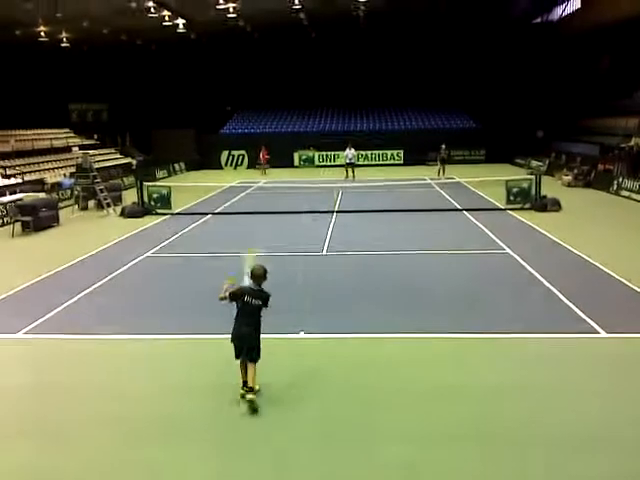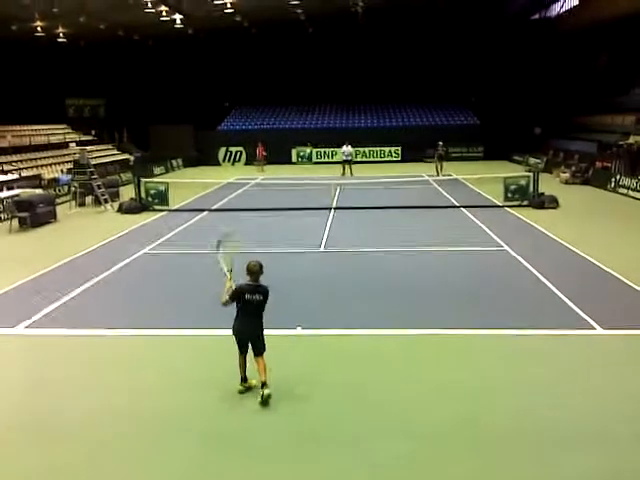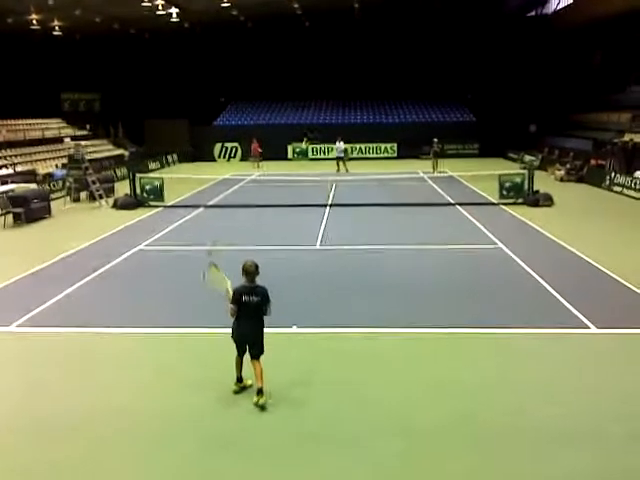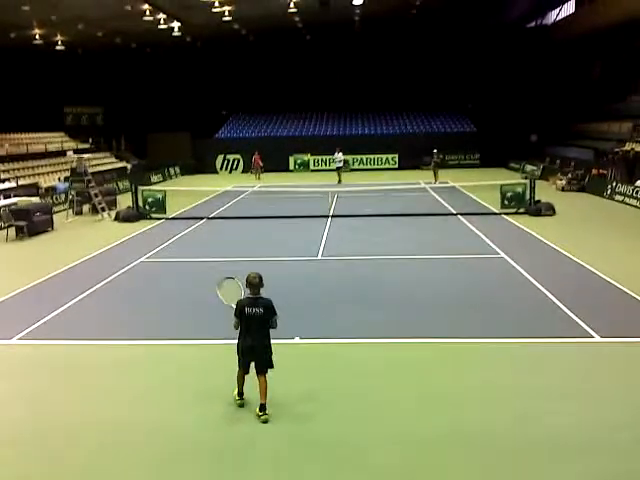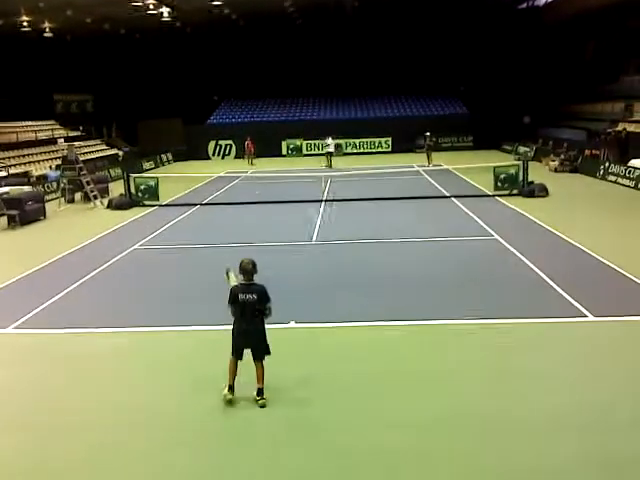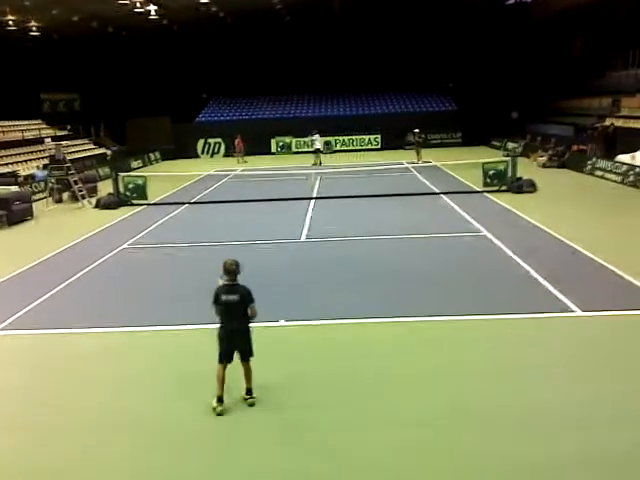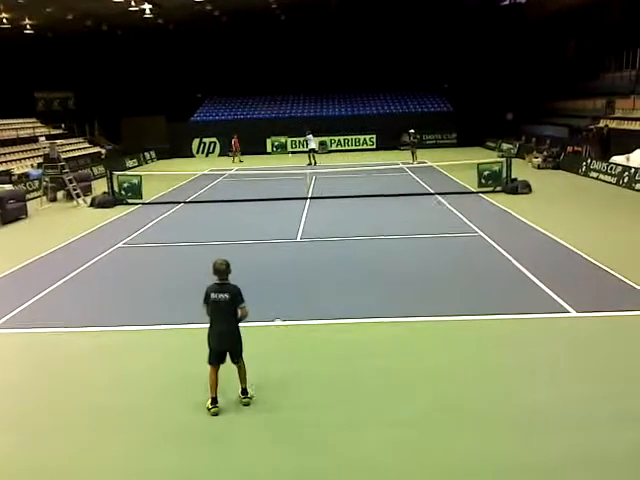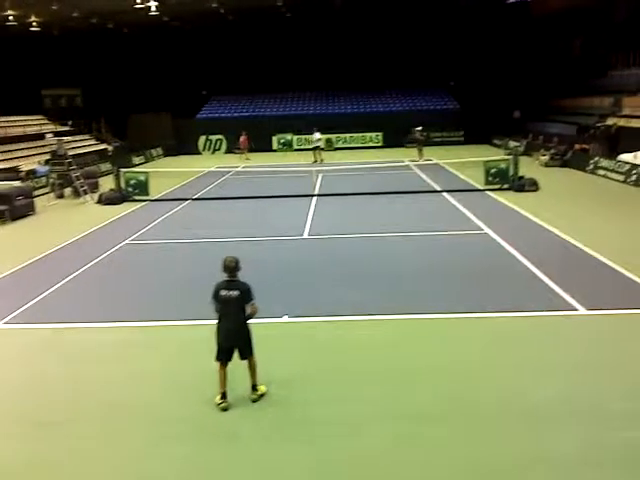
dt=0.2s
person 1, frame 1
left shoulder: (241, 291)
right shoulder: (265, 296)
left elbow: (222, 297)
left wrist: (226, 287)
left hip: (238, 331)
right hip: (253, 333)
left knee: (243, 358)
right knee: (253, 362)
left ankle: (246, 386)
right ankle: (250, 393)
person 1, frame 2
left shoulder: (240, 289)
right shoulder: (265, 290)
left elbow: (224, 302)
left wrist: (228, 288)
left hip: (240, 327)
right hip: (256, 328)
left knee: (242, 354)
right knee: (259, 356)
left ankle: (244, 383)
right ankle: (264, 387)
person 1, frame 3
left shoulder: (237, 291)
right shoulder: (263, 291)
left elbow: (232, 313)
right elbow: (266, 312)
left hip: (240, 330)
right hip: (256, 330)
left knee: (239, 356)
right knee: (255, 359)
left ankle: (239, 382)
right ankle: (260, 394)
person 1, frame 4
left shoulder: (241, 304)
right shoulder: (267, 303)
left elbow: (236, 326)
right elbow: (273, 324)
left hip: (245, 344)
right hip: (262, 344)
left knee: (242, 369)
right knee: (261, 375)
left ankle: (239, 395)
right ankle: (262, 410)
person 1, frame 5
left shoulder: (235, 290)
right shoulder: (261, 290)
left elbow: (233, 312)
right elbow: (268, 312)
left hip: (239, 330)
right hip: (257, 330)
left knee: (234, 358)
right knee: (259, 361)
left ankle: (230, 390)
right ankle: (260, 395)
person 1, frame 6
left shoulder: (219, 290)
right shoulder: (244, 290)
left elbow: (218, 312)
right elbow: (253, 313)
left hip: (225, 332)
right hip: (242, 332)
left knee: (222, 364)
right knee: (246, 362)
left ankle: (219, 401)
right ankle: (249, 394)
person 1, frame 7
left shoulder: (210, 290)
right shoulder: (234, 290)
left elbow: (208, 312)
right elbow: (244, 313)
left hip: (215, 333)
right hip: (232, 332)
left knee: (214, 367)
right knee: (239, 361)
left ankle: (213, 403)
right ankle: (244, 394)
person 1, frame 8
left shoulder: (219, 287)
right shoulder: (244, 287)
left elbow: (217, 309)
right elbow: (253, 311)
right wrist: (244, 317)
left hip: (224, 330)
right hip: (241, 329)
left knee: (222, 363)
right knee: (250, 357)
left ankle: (223, 397)
right ankle: (255, 390)
